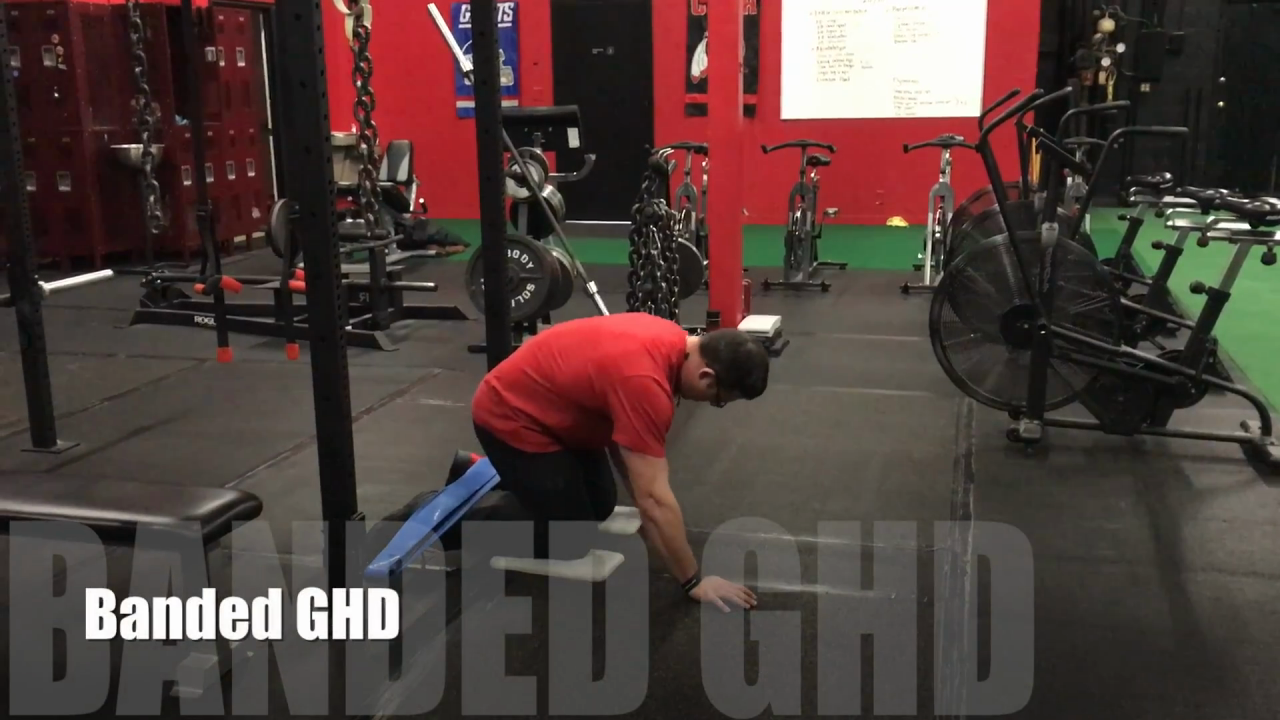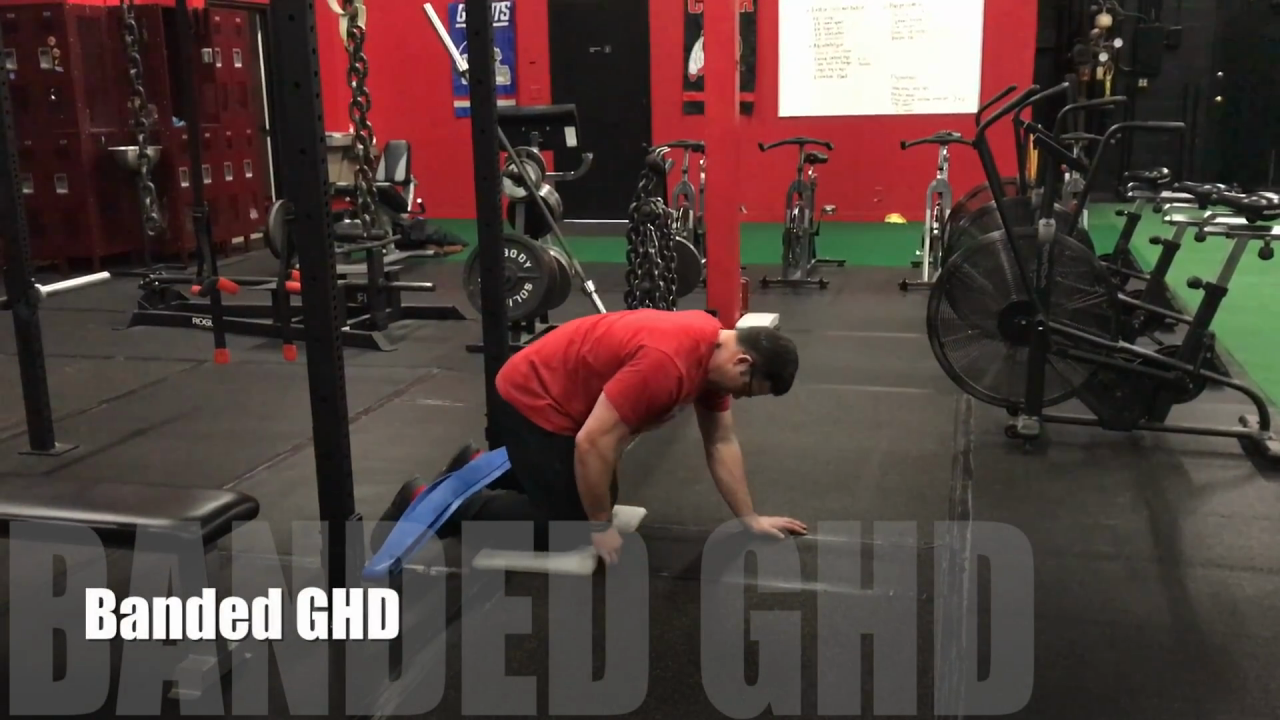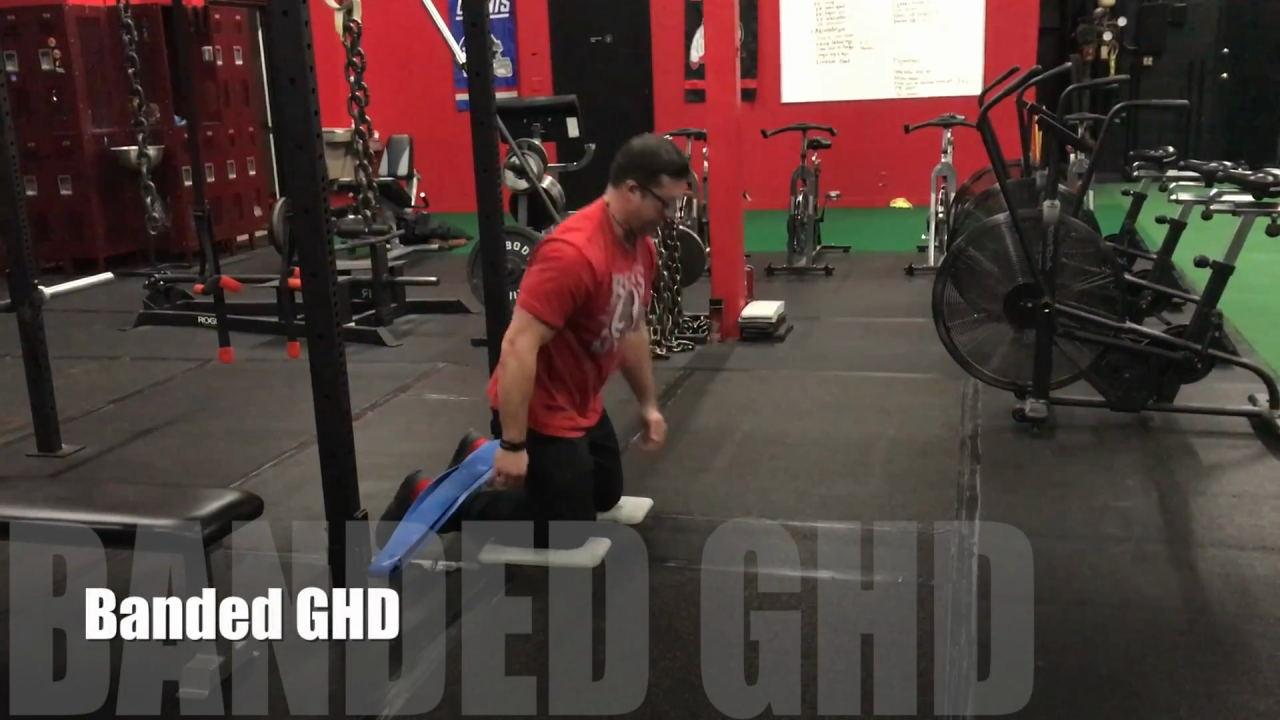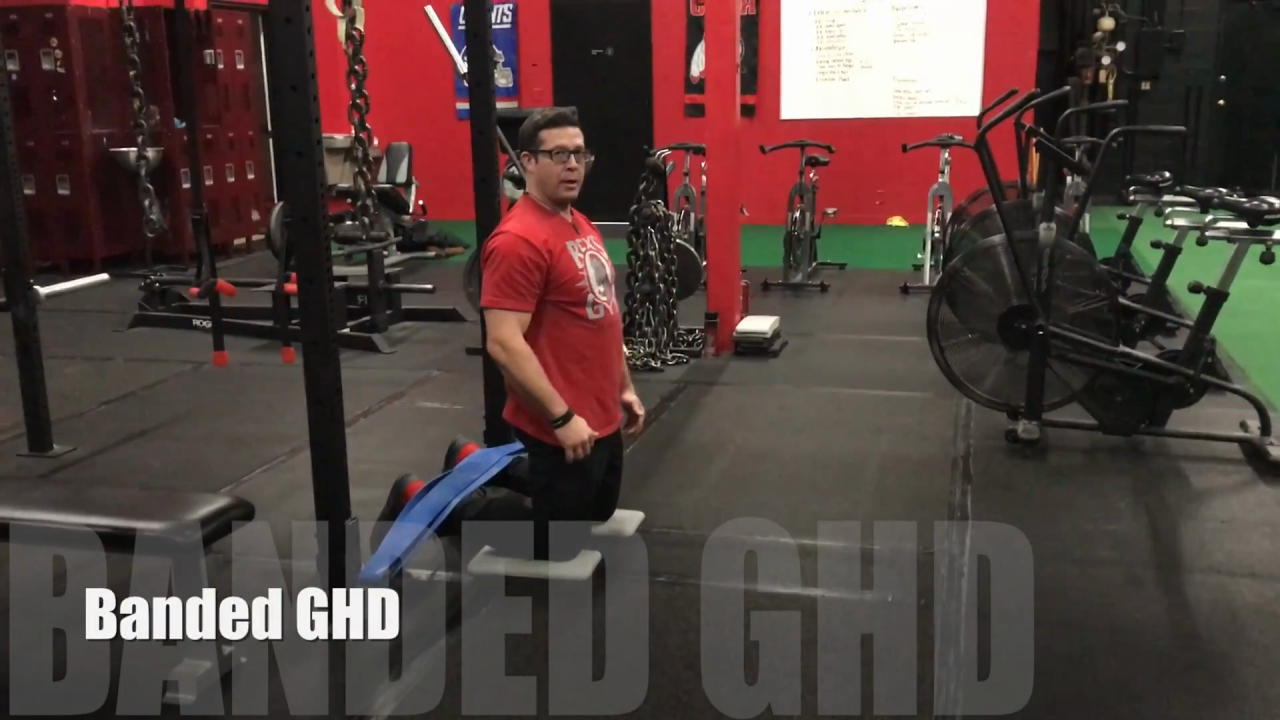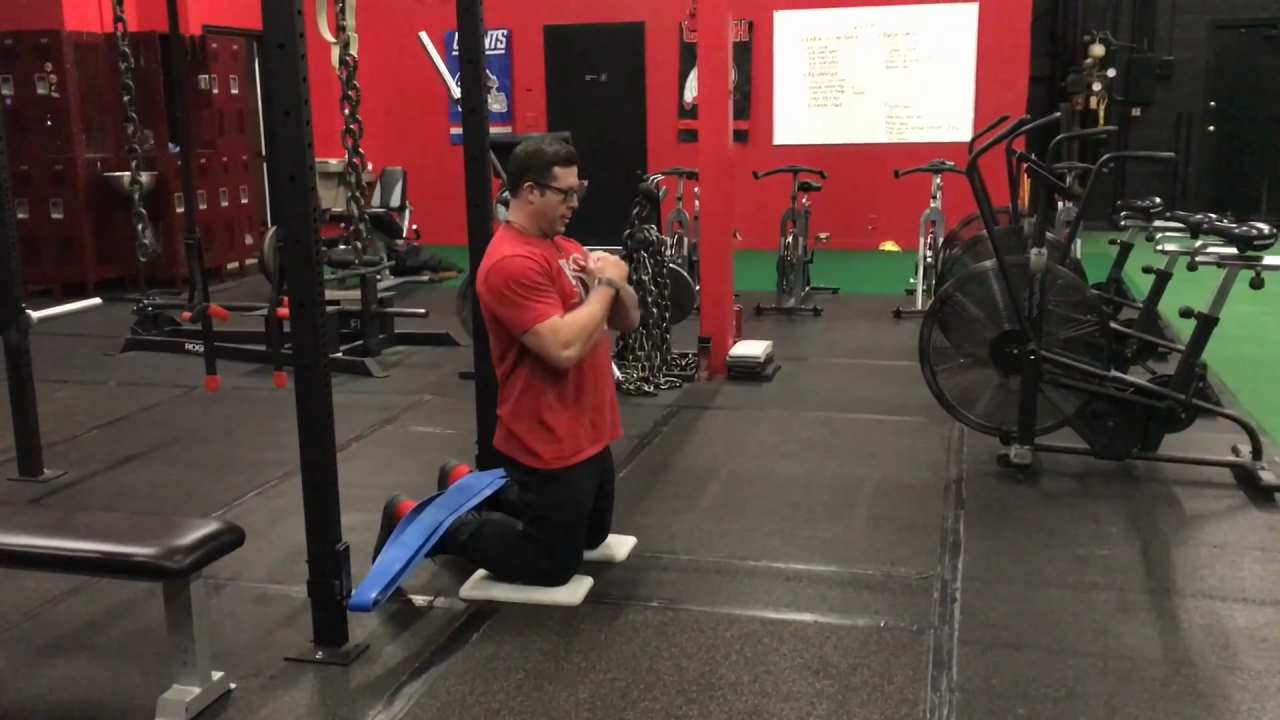
dt=1s
person 1, frame 1
left shoulder: (673, 343)
right shoulder: (645, 380)
right elbow: (653, 498)
left wrist: (635, 486)
right wrist: (694, 582)
left hip: (547, 405)
right hip: (511, 417)
left knee: (601, 507)
person 1, frame 2
left shoulder: (717, 351)
right shoulder: (668, 364)
left elbow: (722, 442)
right elbow: (593, 442)
left wrist: (751, 519)
right wrist: (600, 528)
left hip: (573, 394)
right hip: (532, 397)
left knee: (594, 499)
right knee: (564, 525)
person 1, frame 3
left shoulder: (641, 244)
right shoulder: (575, 254)
left elbow: (632, 329)
right elbow: (518, 347)
left wrist: (648, 404)
right wrist: (514, 445)
left hip: (582, 405)
right hip: (543, 413)
left knee: (606, 495)
right knee: (568, 527)
person 1, frame 4
left shoulder: (581, 226)
right shoulder: (518, 240)
right elbow: (504, 343)
left wrist: (624, 387)
right wrist: (562, 418)
left hip: (599, 414)
right hip: (562, 423)
left knee: (597, 511)
right knee: (559, 542)
person 1, frame 5
left shoulder: (564, 247)
right shoulder: (511, 263)
left elbow: (627, 318)
right elbow: (564, 347)
left wrist: (602, 281)
right wrist: (605, 283)
left hip: (588, 435)
right hip: (548, 446)
left knee: (590, 535)
right knee: (551, 565)
